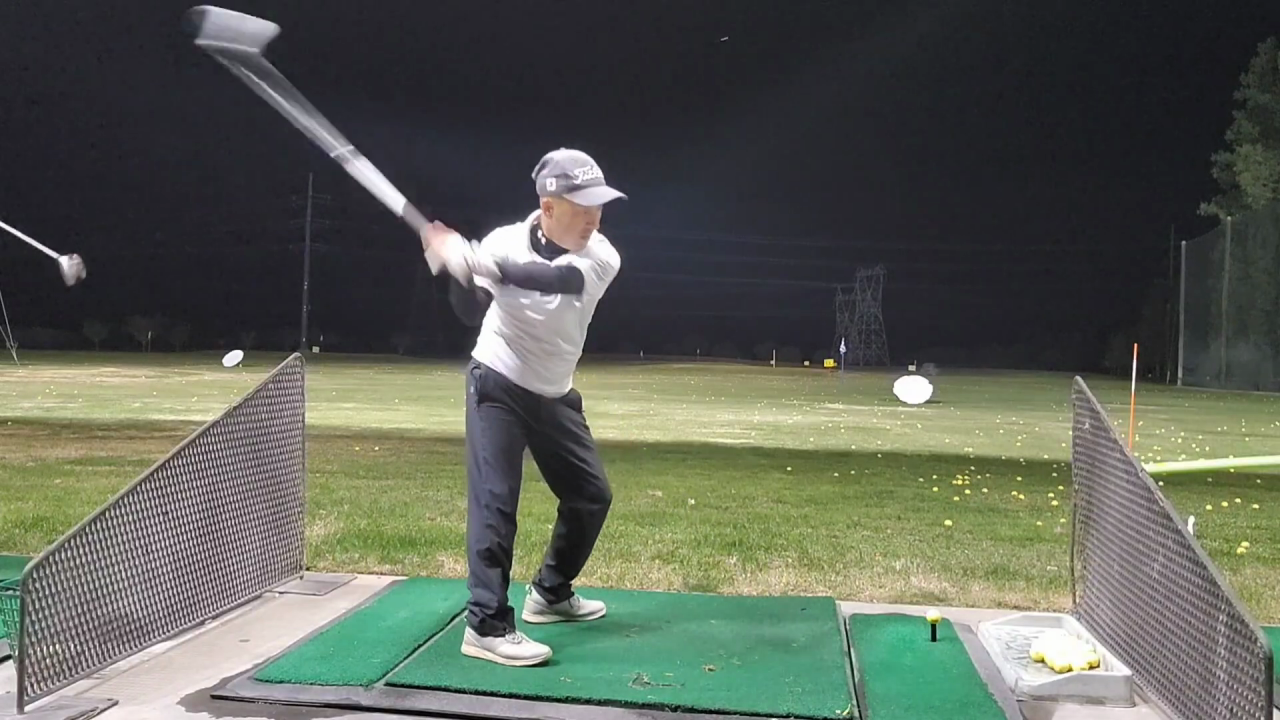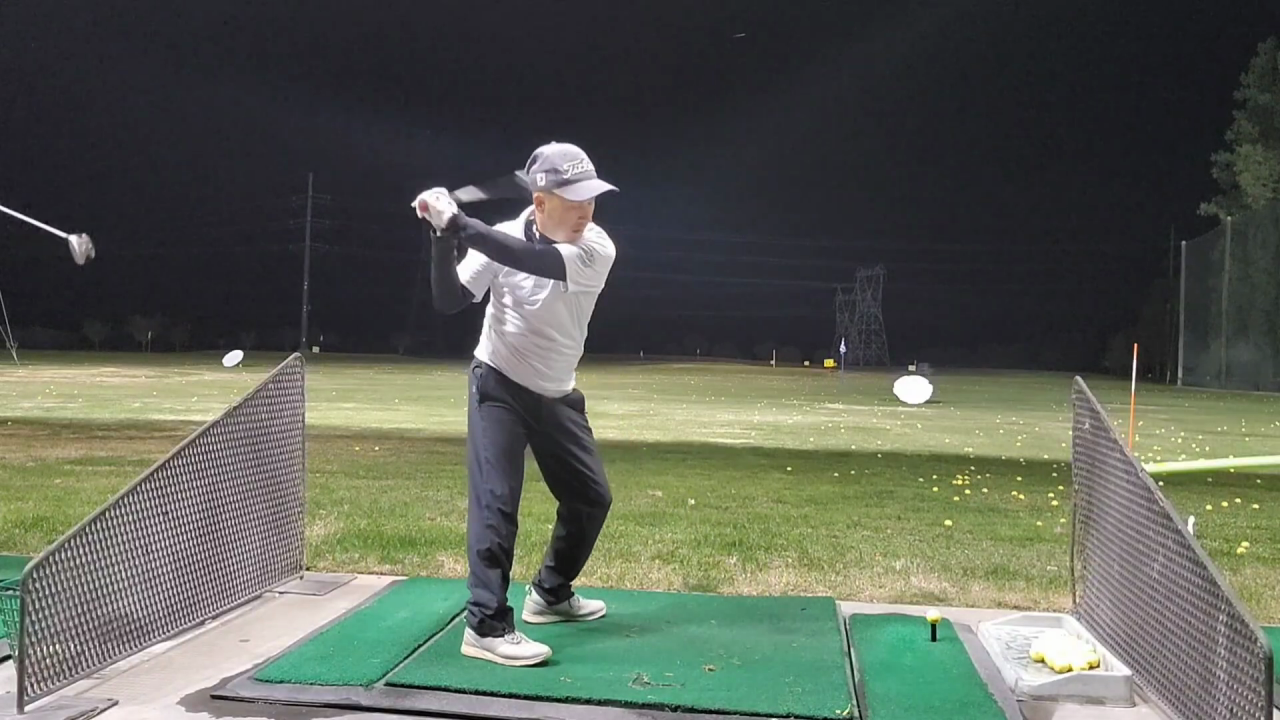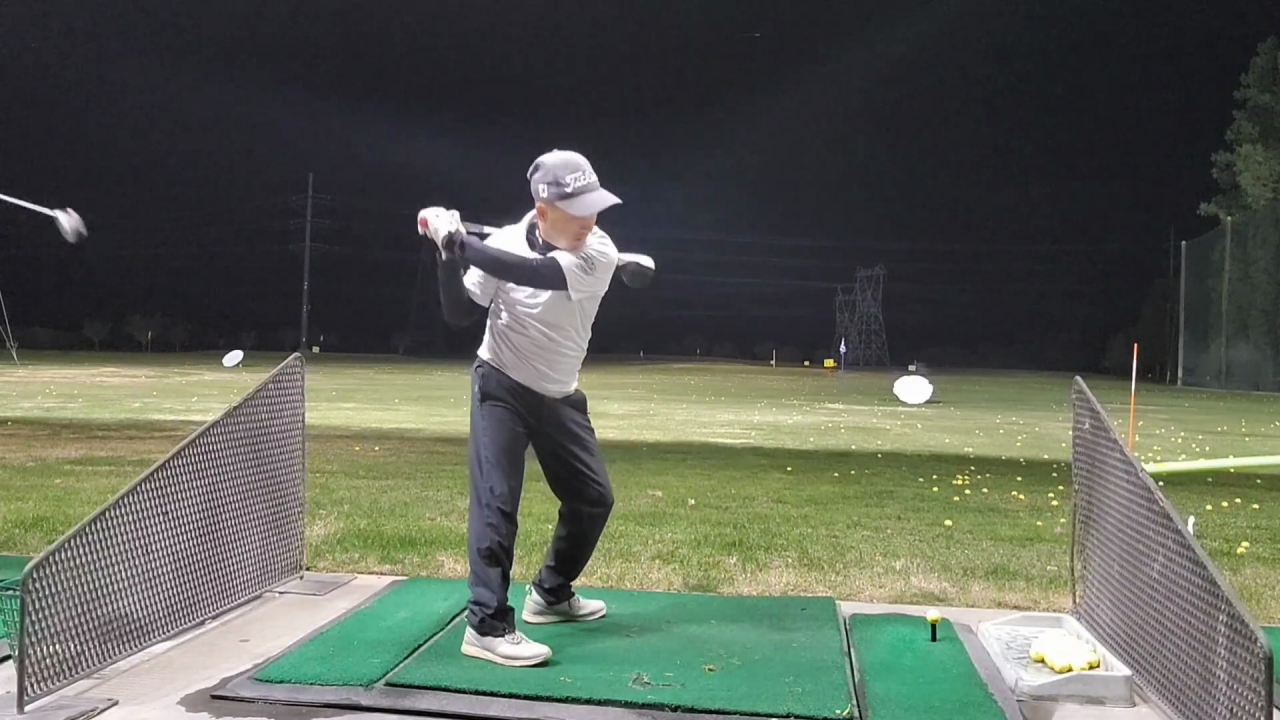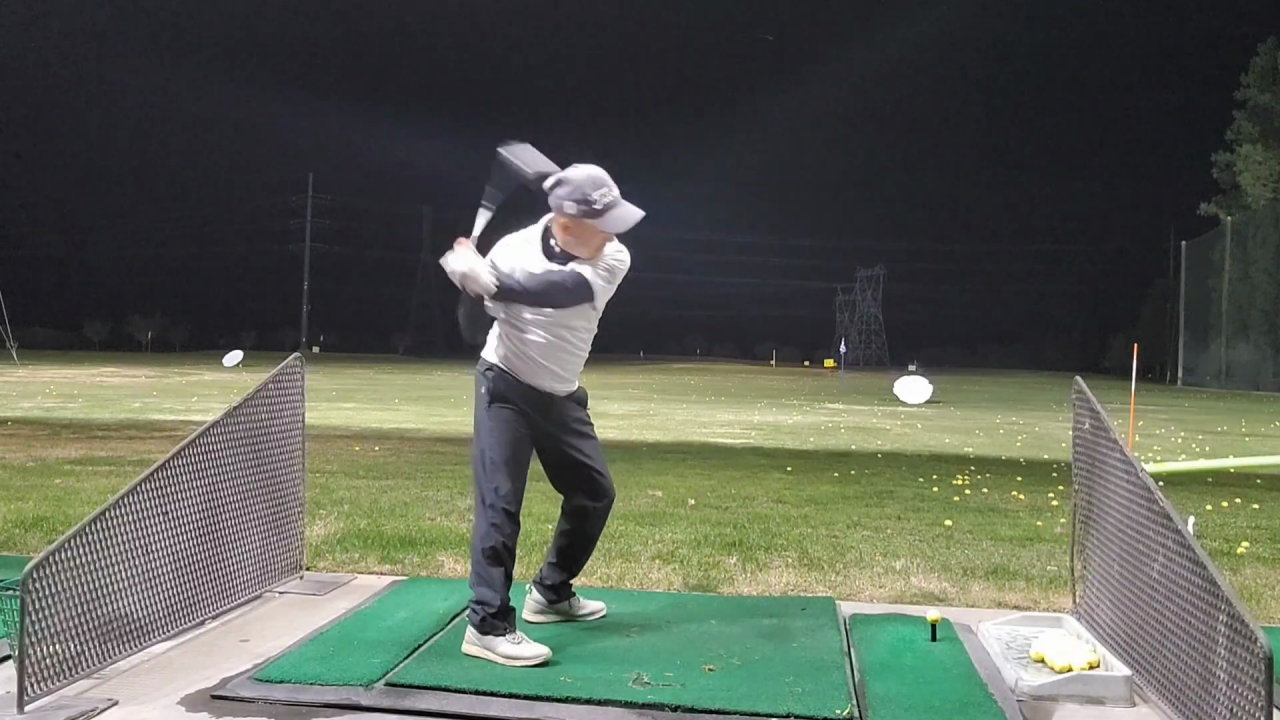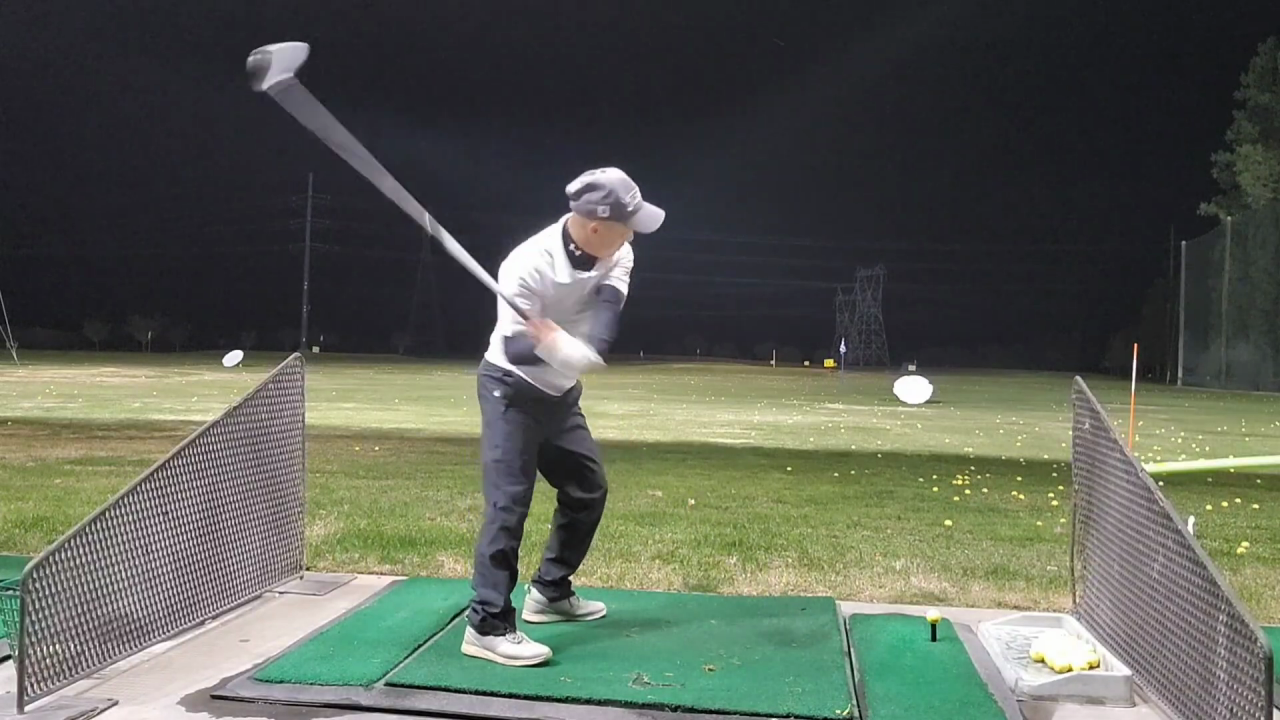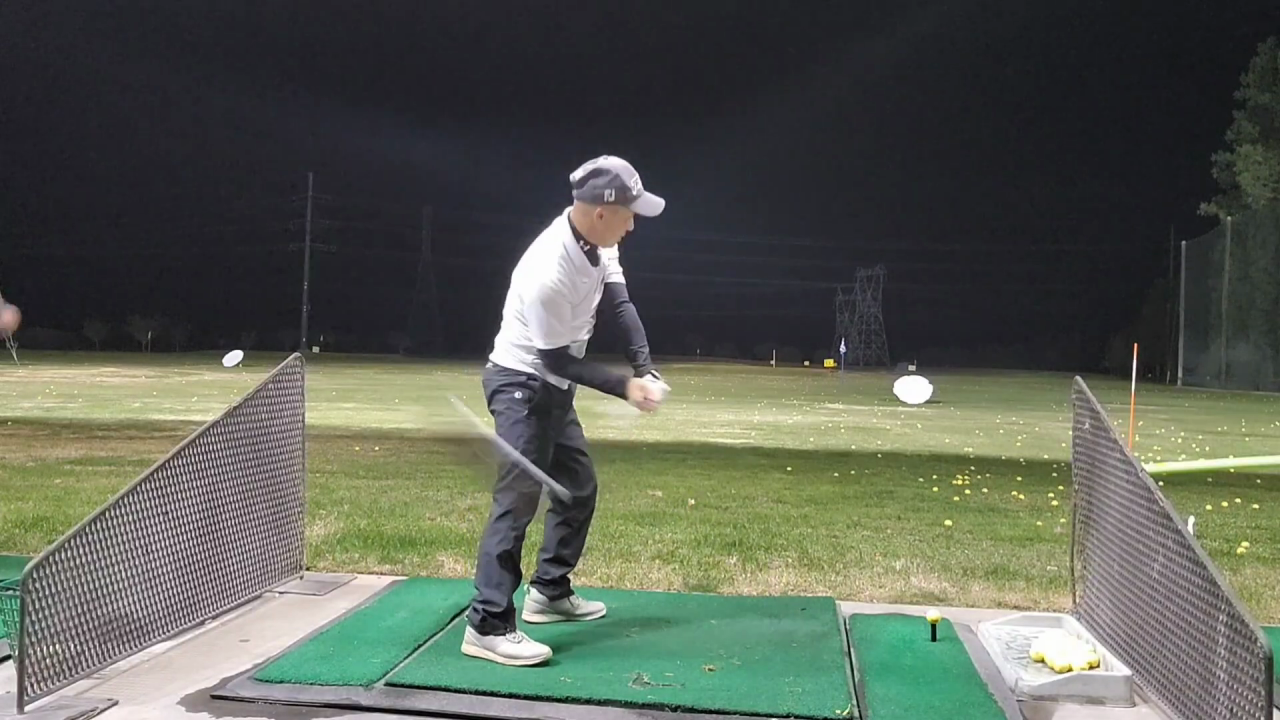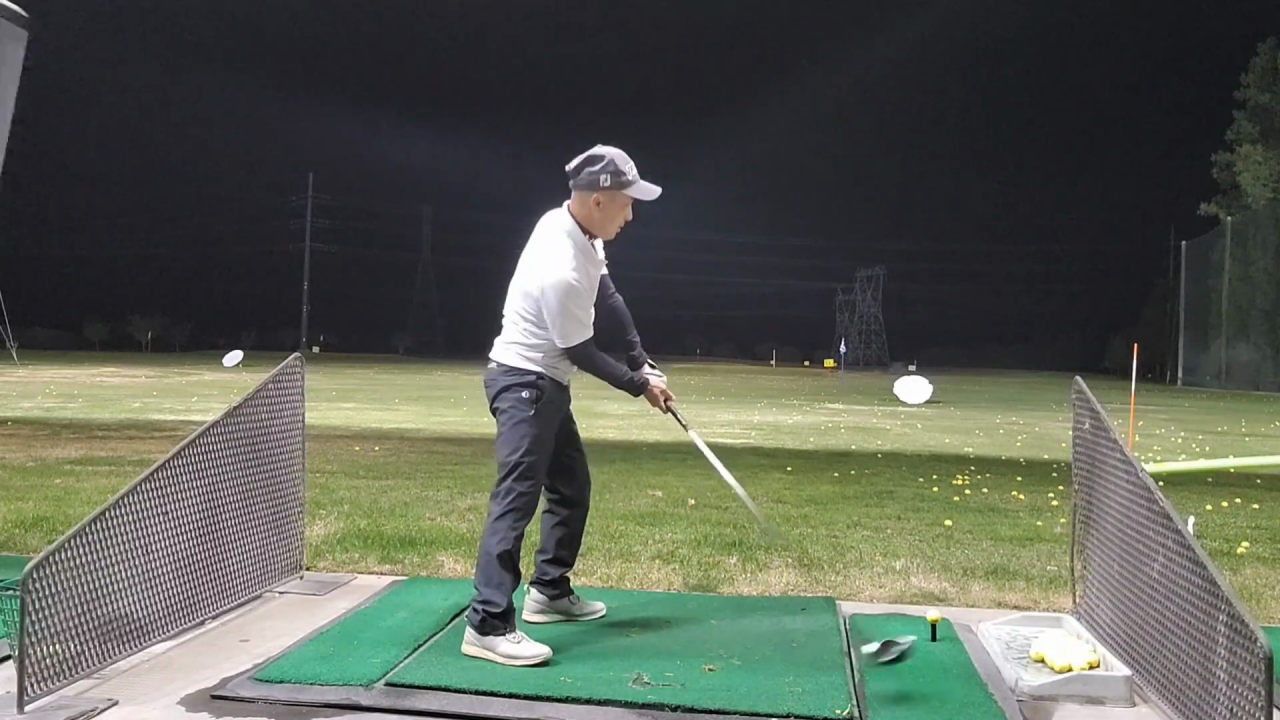
dt=0.2s
person 1, frame 1
left shoulder: (602, 259)
right shoulder: (503, 240)
left elbow: (549, 279)
right elbow: (471, 310)
left wrist: (479, 264)
right wrist: (457, 265)
left hip: (555, 395)
right hip: (496, 384)
left knee: (591, 495)
right knee: (495, 500)
left ankle: (550, 593)
right ankle: (486, 626)
person 1, frame 2
left shoulder: (598, 250)
right shoulder: (498, 237)
left elbow: (528, 260)
right elbow: (449, 302)
left wrist: (455, 223)
right wrist: (443, 237)
left hip: (557, 395)
right hip: (498, 386)
left knee: (591, 497)
right knee: (496, 499)
left ankle: (550, 594)
right ankle: (486, 625)
person 1, frame 3
left shoulder: (599, 254)
right shoulder: (502, 244)
left elbow: (532, 273)
right elbow: (459, 315)
left wrist: (455, 240)
right wrist: (447, 250)
left hip: (560, 395)
right hip: (501, 386)
left knee: (593, 497)
right knee: (496, 499)
left ankle: (551, 593)
right ankle: (487, 625)
person 1, frame 4
left shoulder: (612, 259)
right shoulder: (511, 253)
left elbow: (558, 294)
left wrist: (488, 284)
right wrist: (473, 281)
left hip: (563, 395)
right hip: (506, 387)
left knee: (593, 493)
right knee: (500, 498)
left ankle: (551, 592)
right ankle: (487, 623)
person 1, frame 5
left shoulder: (616, 256)
right shoulder: (528, 266)
left elbow: (607, 312)
right elbow: (514, 348)
left wrist: (573, 344)
right wrist: (546, 351)
left hip: (558, 391)
right hip: (512, 385)
left knee: (587, 490)
right knee: (509, 497)
left ankle: (550, 591)
right ankle: (487, 624)
person 1, frame 6
left shoulder: (596, 244)
right shoulder: (548, 274)
left elbow: (620, 305)
right elbow: (556, 358)
left wrist: (644, 369)
right wrist: (622, 386)
left hip: (551, 387)
right hip: (521, 383)
left knee: (578, 487)
right knee: (518, 497)
left ankle: (549, 591)
right ankle: (488, 624)
person 1, frame 7
left shoulder: (567, 226)
right shoulder: (563, 271)
left elbow: (607, 298)
right elbow: (581, 353)
left wrist: (643, 363)
right wrist: (639, 386)
left hip: (541, 381)
right hip: (524, 382)
left knee: (571, 486)
right knee: (517, 495)
left ankle: (549, 591)
right ankle: (487, 625)
